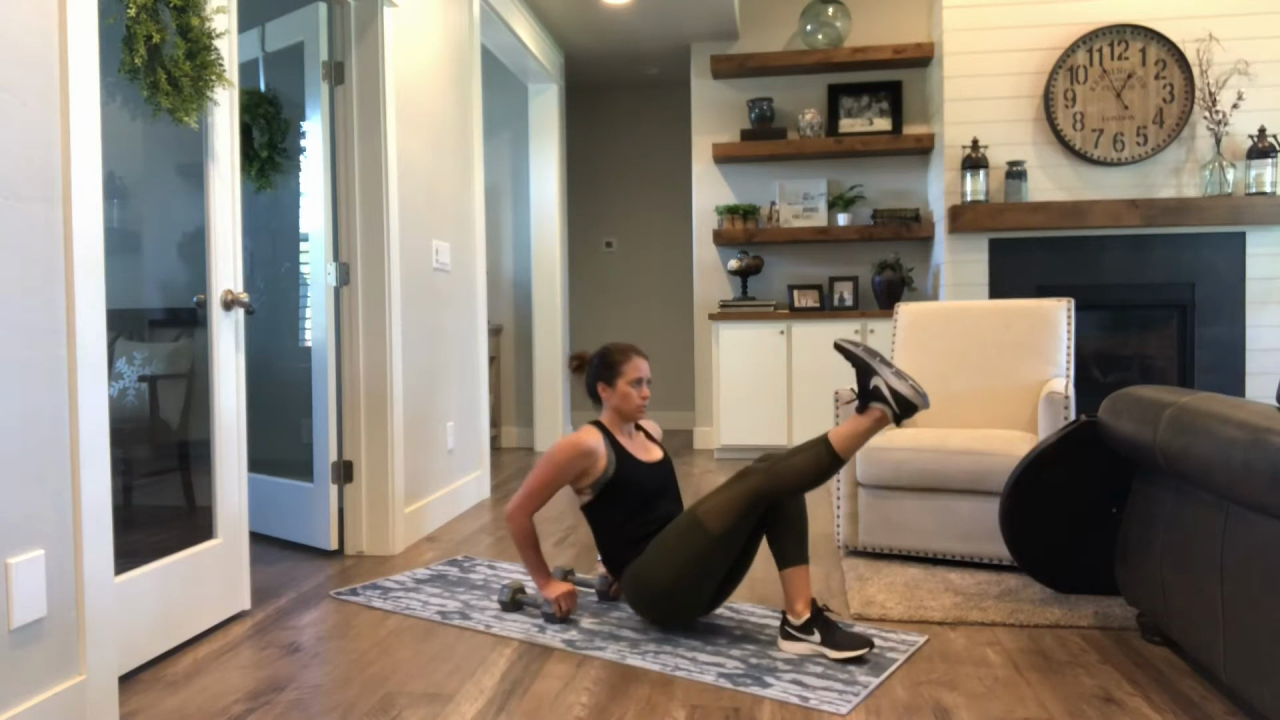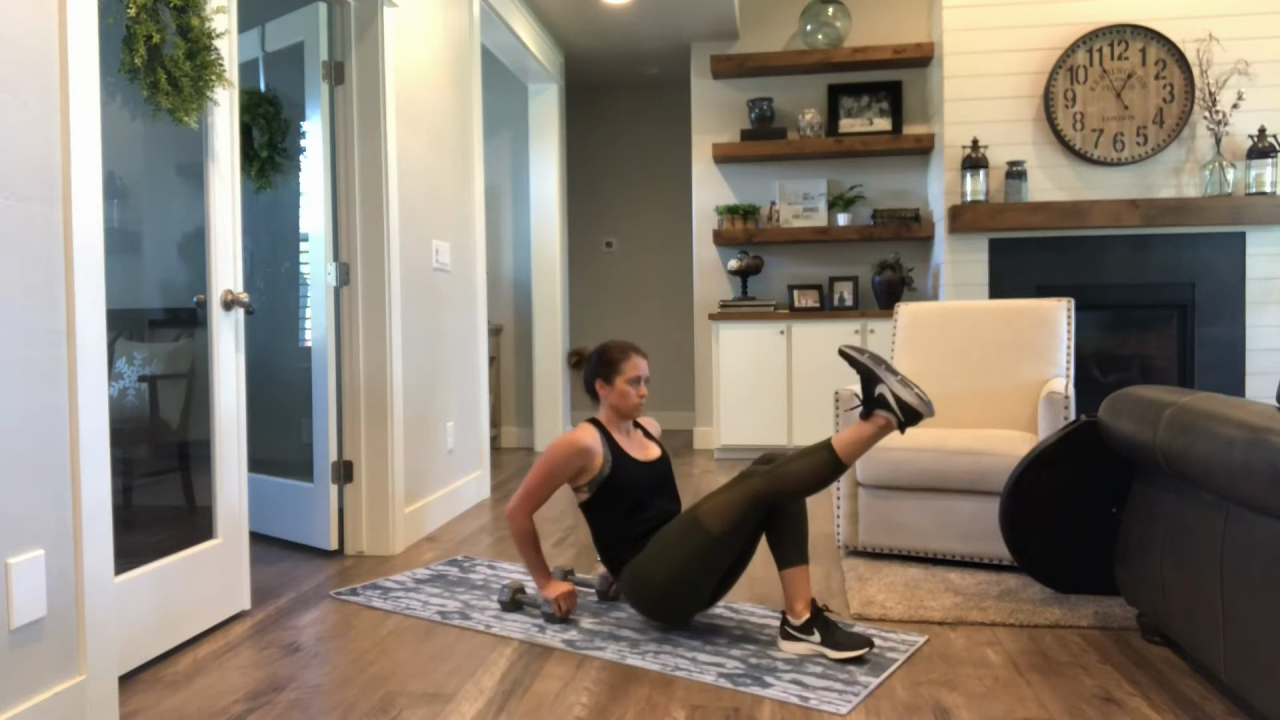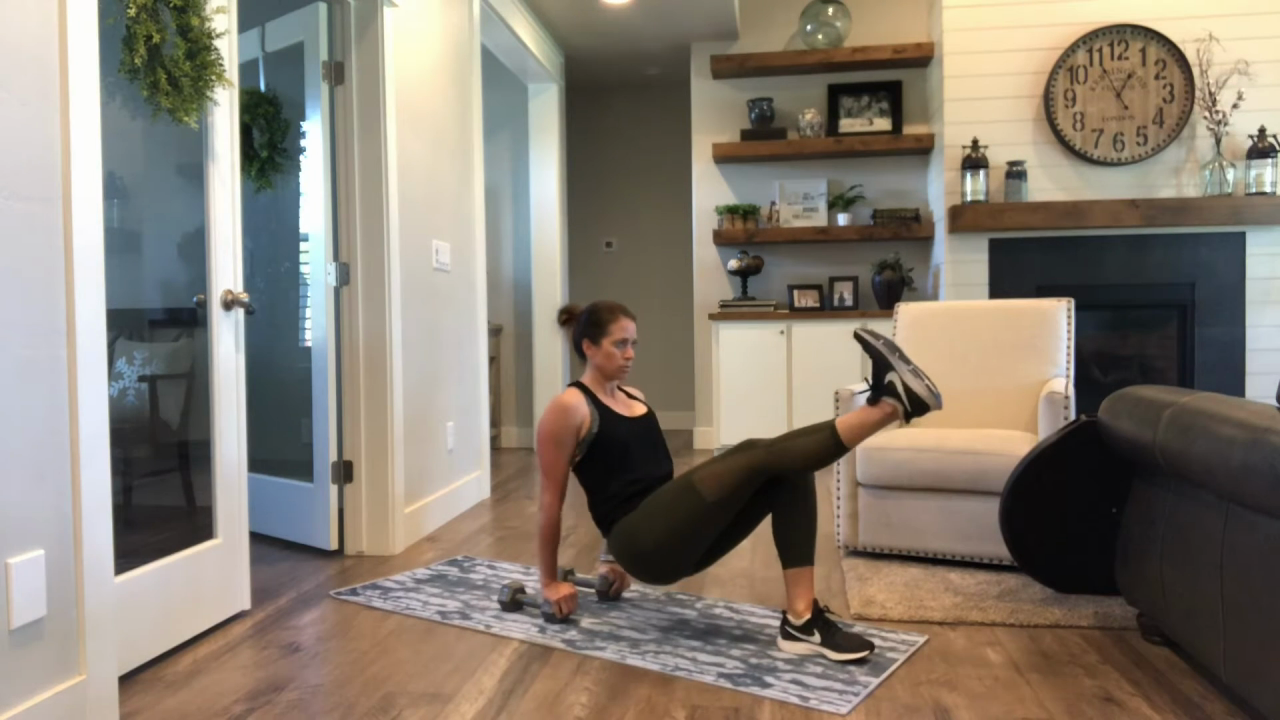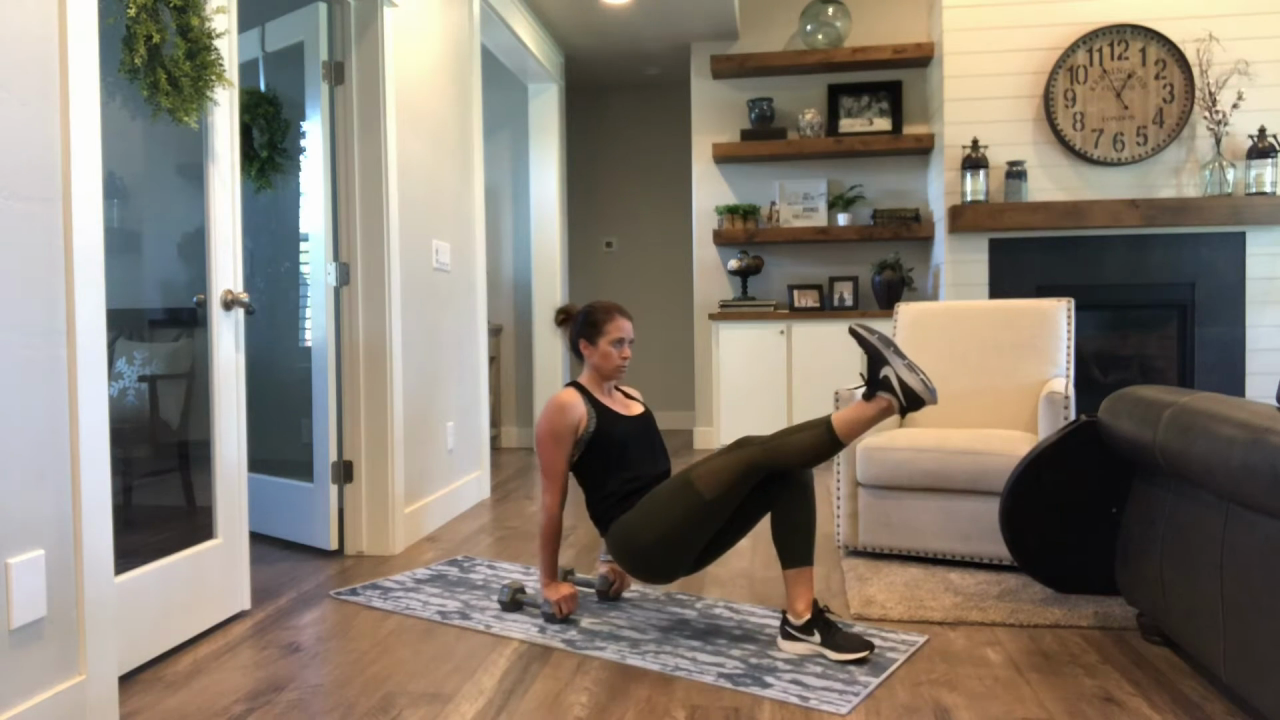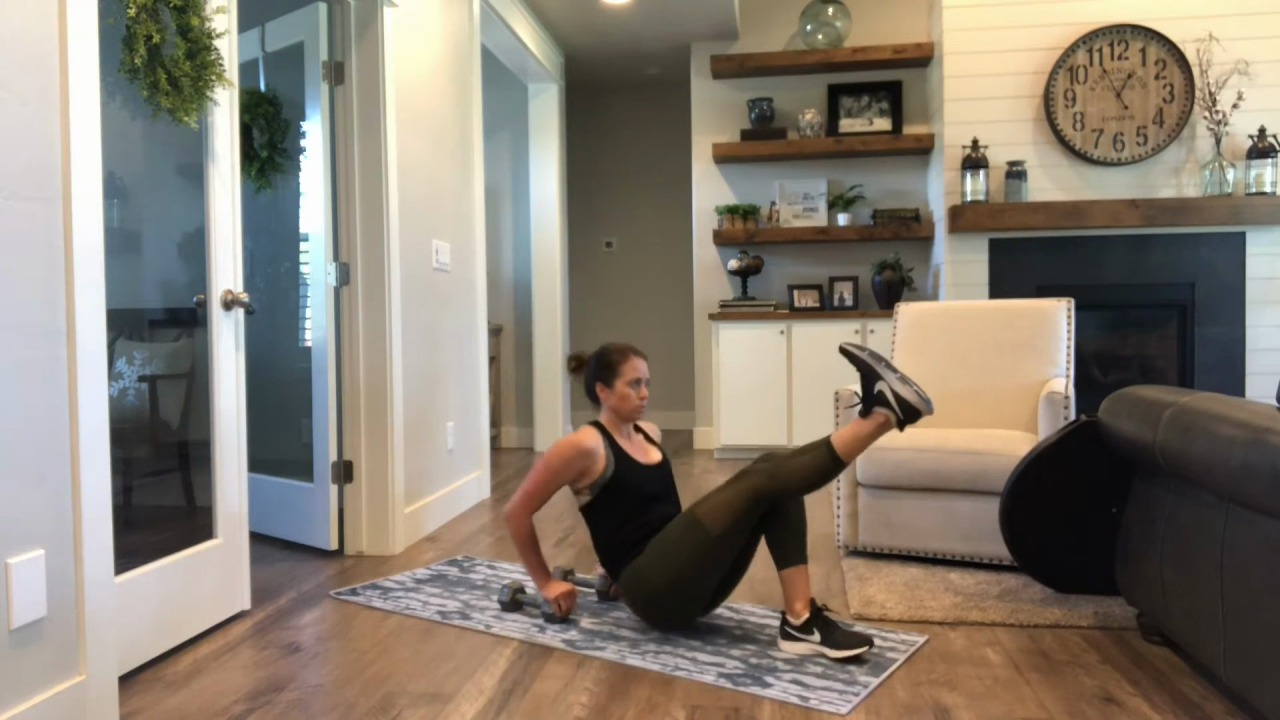
dt=0.4s
person 1, frame 1
left shoulder: (649, 433)
right shoulder: (585, 446)
right elbow: (516, 512)
right wrist: (546, 583)
left hip: (691, 575)
right hip: (656, 588)
left knee: (772, 470)
right knee: (755, 482)
left ankle: (801, 623)
person 1, frame 2
left shoulder: (648, 429)
right shoulder: (583, 444)
right elbow: (517, 511)
right wrist: (546, 583)
left hip: (686, 569)
right hip: (654, 584)
left knee: (773, 469)
right knee: (757, 484)
left ankle: (801, 623)
right ankle: (881, 417)
person 1, frame 3
left shoulder: (633, 398)
right shoulder: (569, 409)
right elbow: (551, 500)
left wrist: (619, 560)
right wrist: (550, 581)
left hip: (679, 535)
right hip: (647, 544)
left knee: (789, 471)
right knee: (756, 457)
left ankle: (802, 622)
right ankle: (889, 405)
person 1, frame 4
left shoulder: (630, 397)
right shoulder: (566, 407)
right elbow: (552, 501)
left wrist: (618, 560)
right wrist: (550, 582)
left hip: (677, 535)
right hip: (644, 543)
left knee: (787, 469)
right knee: (752, 453)
left ankle: (801, 622)
right ankle: (884, 400)
person 1, frame 5
left shoulder: (648, 434)
right shoulder: (584, 446)
right elbow: (516, 511)
right wrist: (546, 583)
left hip: (690, 576)
right hip: (654, 589)
left knee: (771, 469)
right knee: (756, 482)
left ankle: (801, 623)
